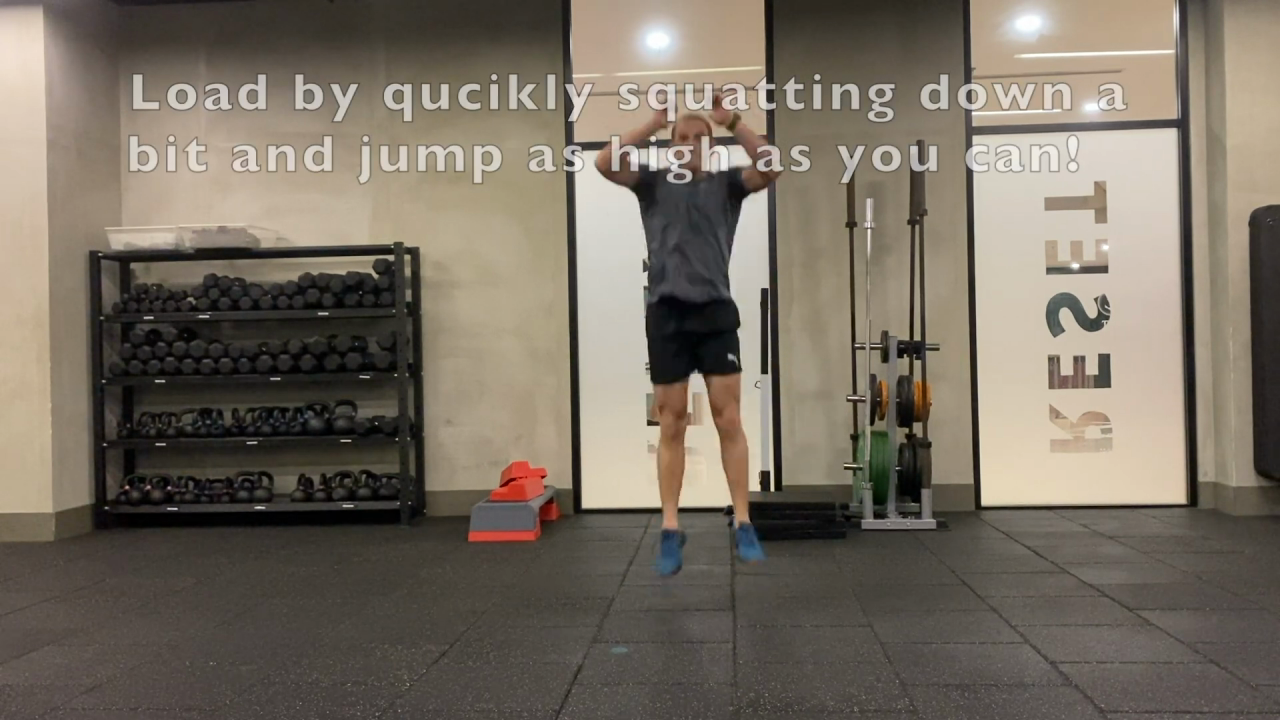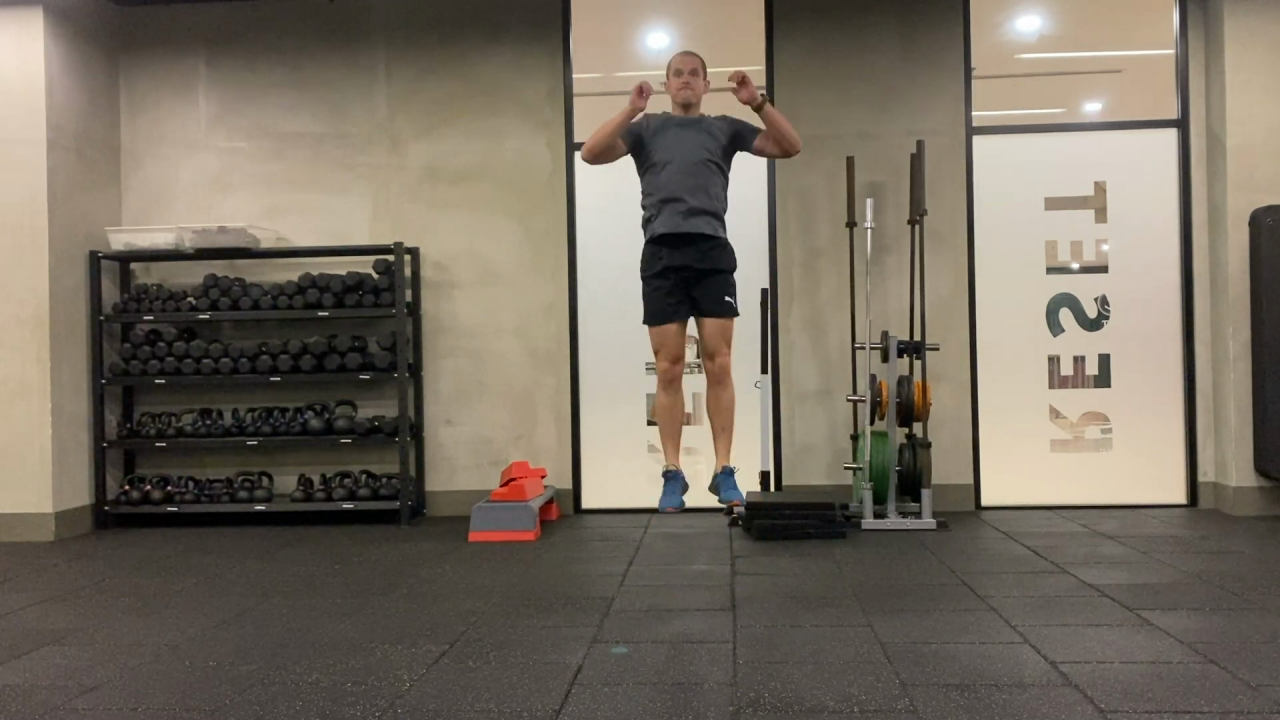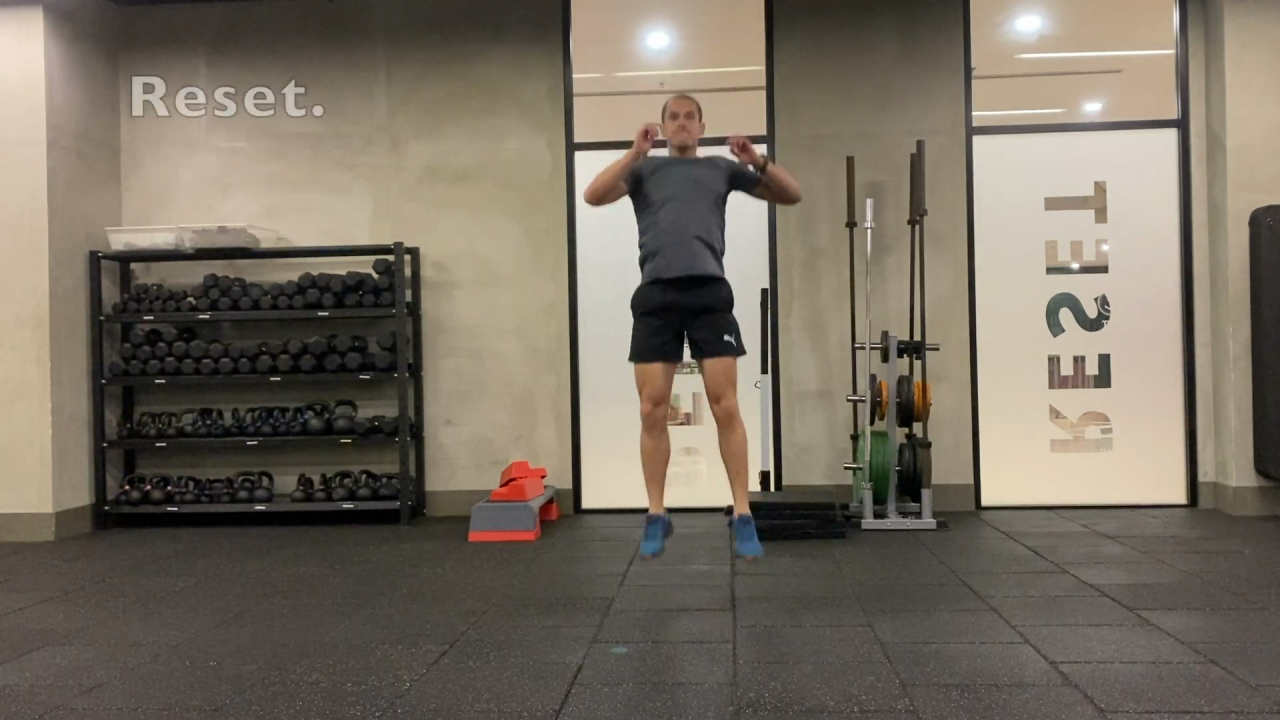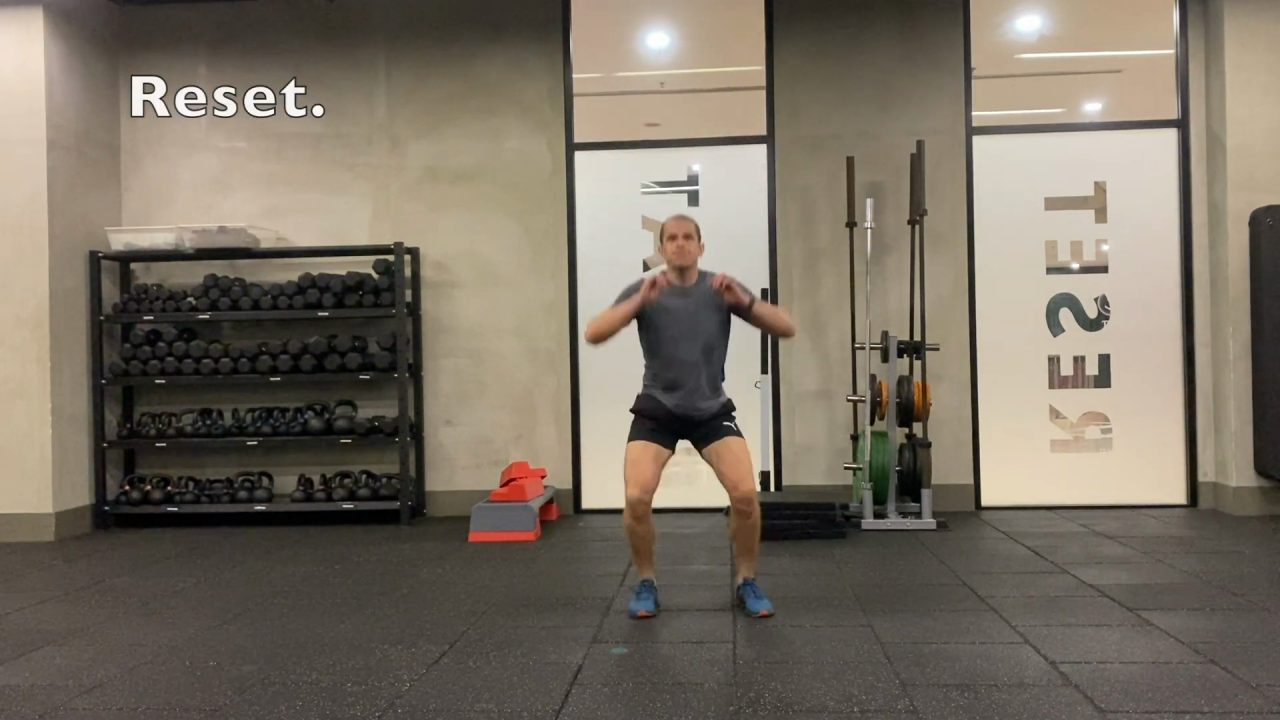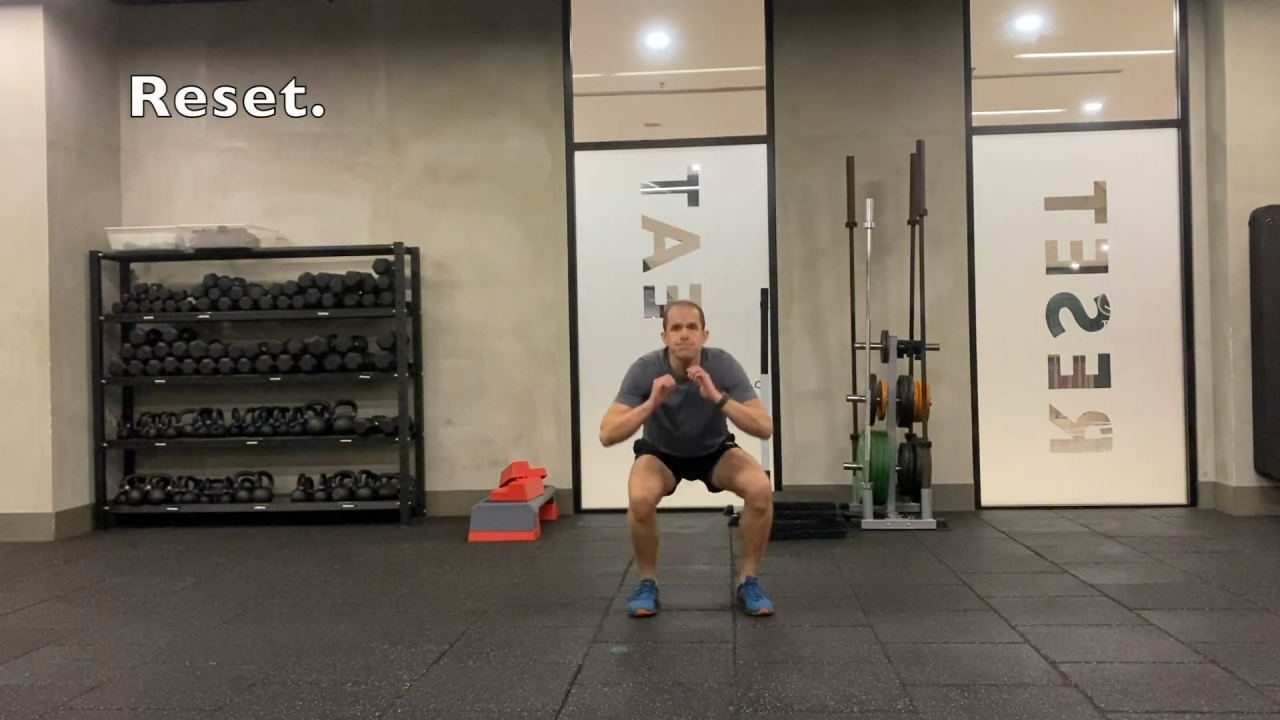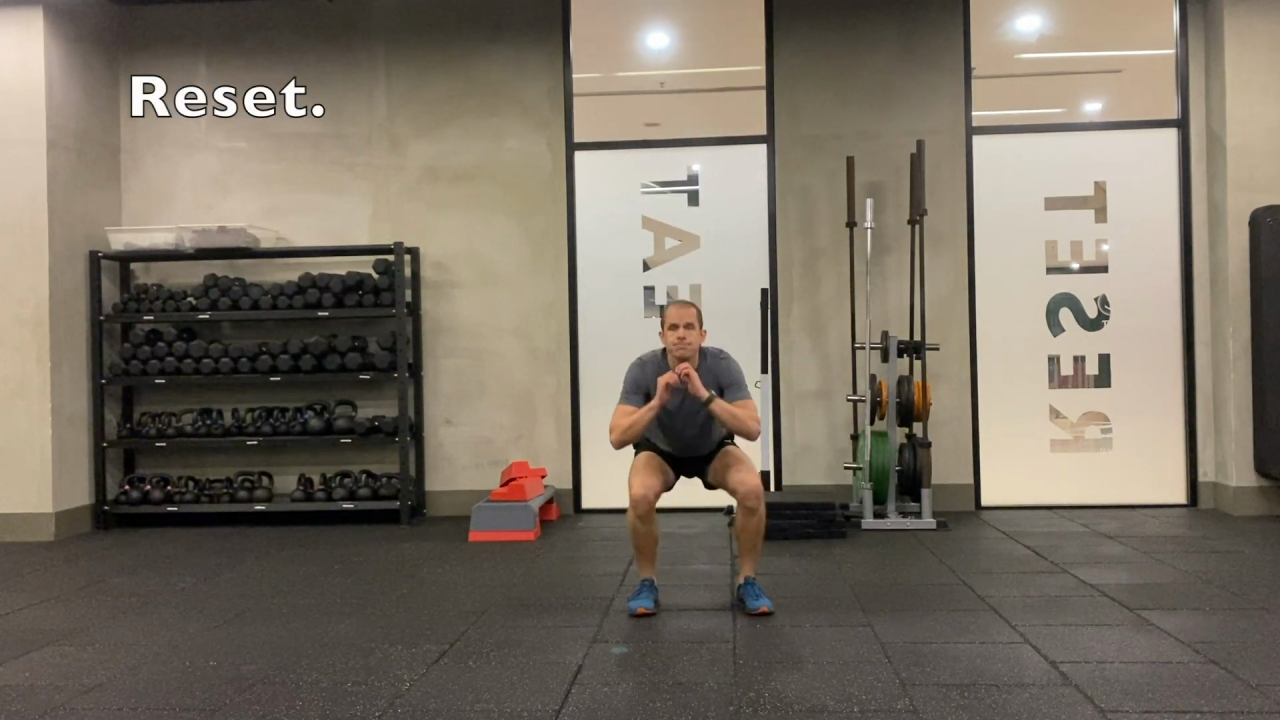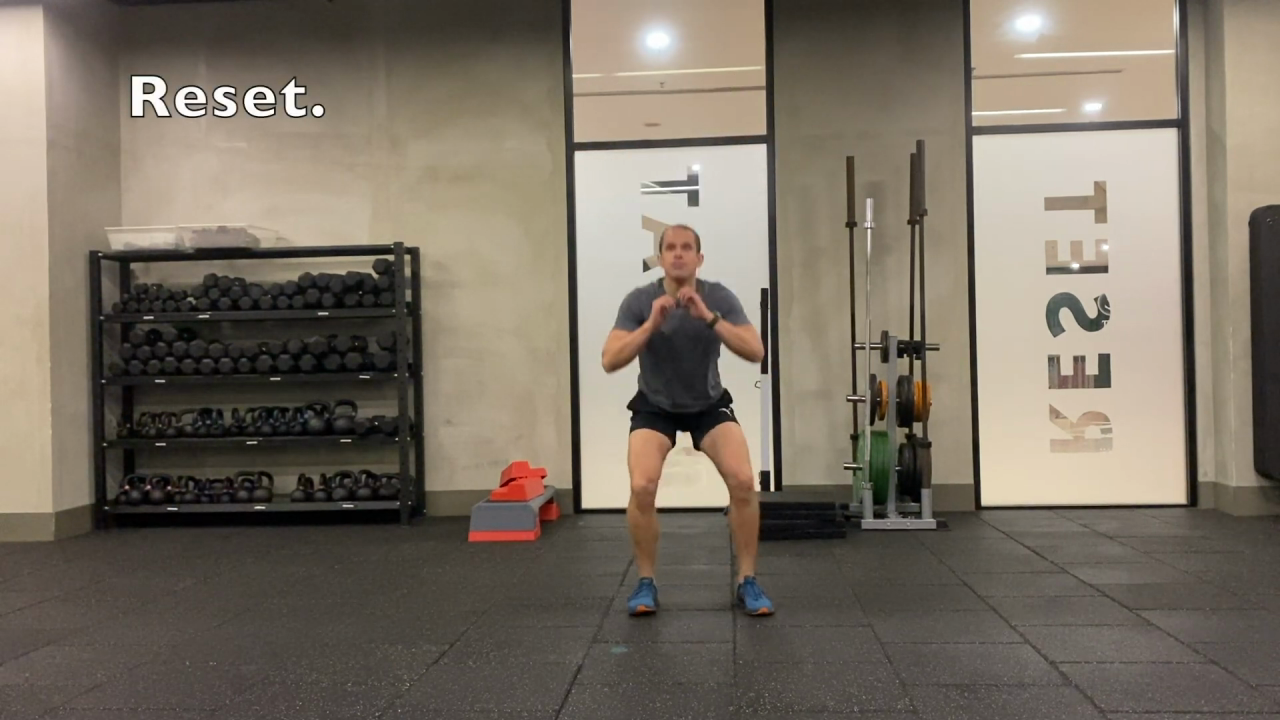
dt=0.2s
person 1, frame 1
left shoulder: (728, 183)
right shoulder: (651, 182)
left elbow: (770, 170)
right elbow: (605, 165)
left wrist: (733, 122)
right wrist: (652, 125)
left hip: (716, 313)
right hip: (666, 313)
left knee: (728, 421)
right knee: (671, 425)
left ankle: (743, 523)
right ankle: (670, 529)
person 1, frame 2
left shoulder: (727, 128)
right shoulder: (645, 128)
left elbow: (790, 147)
right elbow: (591, 154)
left wrist: (758, 102)
right wrist: (631, 110)
left hip: (712, 252)
right hip: (662, 254)
left knee: (718, 366)
right knee: (669, 368)
left ankle: (724, 470)
right ankle: (672, 472)
person 1, frame 3
left shoulder: (722, 169)
right shoulder: (644, 169)
left elbow: (792, 195)
right elbow: (593, 196)
left wrist: (759, 161)
right wrist: (635, 153)
left hip: (709, 294)
right hip: (657, 296)
left knee: (725, 408)
right knee: (653, 411)
left ankle: (742, 516)
right ankle: (656, 516)
person 1, frame 4
left shoulder: (720, 287)
right shoulder: (642, 289)
left elbow: (787, 328)
right elbow: (592, 334)
left wrist: (744, 302)
right wrist: (640, 300)
left hip: (711, 410)
right hip: (658, 410)
left knee: (745, 494)
right knee: (636, 497)
left ankle: (747, 580)
right ankle: (646, 581)
person 1, frame 5
left shoulder: (723, 365)
right shoulder: (644, 369)
left elbow: (764, 427)
right elbow: (607, 434)
left wrist: (718, 397)
right wrist: (651, 403)
left hip: (713, 451)
right hip: (661, 452)
left knee: (759, 489)
right knee: (640, 499)
left ankle: (748, 580)
right ankle: (647, 581)
person 1, frame 6
left shoulder: (722, 365)
right shoulder: (644, 370)
left elbow: (752, 428)
right elbow: (618, 437)
left wrist: (705, 395)
right wrist: (658, 402)
left hip: (712, 448)
right hip: (660, 450)
left knee: (751, 490)
right knee: (640, 497)
left ankle: (747, 581)
right ankle: (647, 582)
person 1, frame 7
left shoulder: (719, 297)
right shoulder: (639, 300)
left elbow: (755, 351)
right elbow: (610, 360)
left wrist: (708, 316)
right wrist: (651, 324)
left hip: (709, 405)
right hip: (655, 407)
left knee: (743, 482)
right knee: (641, 487)
left ankle: (747, 580)
right ankle: (646, 581)
